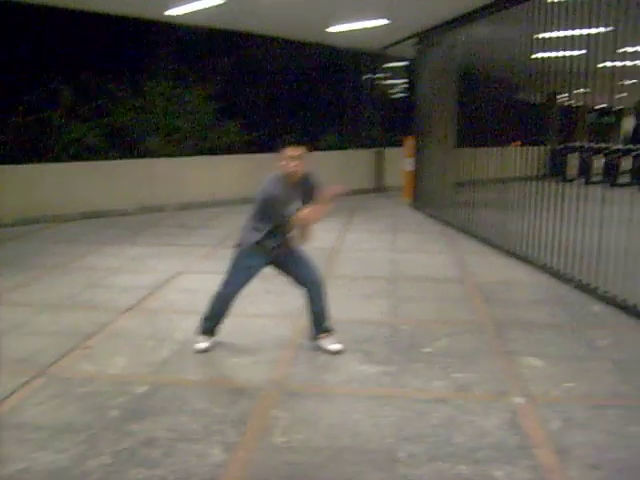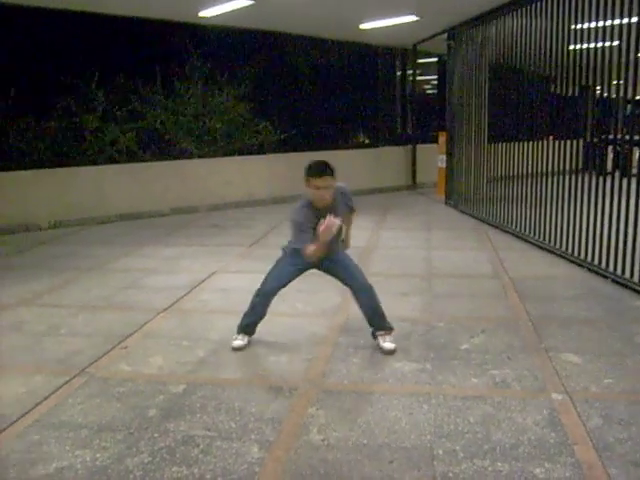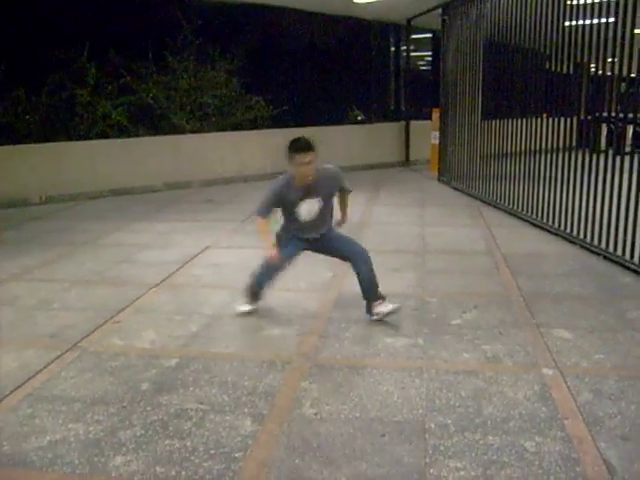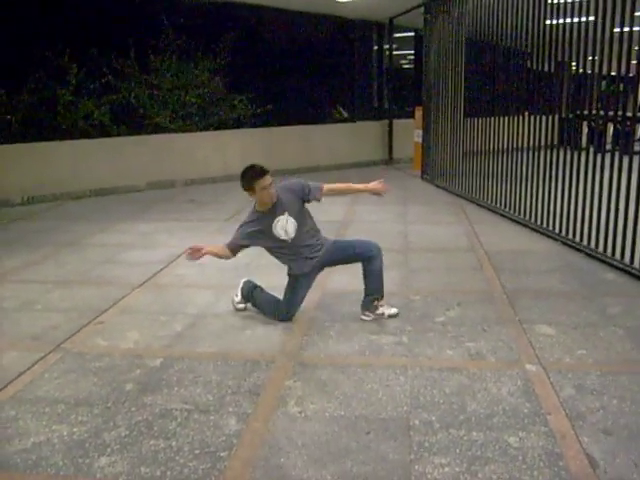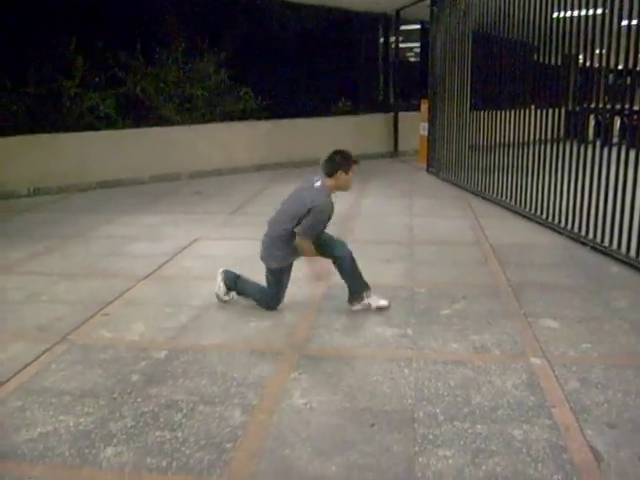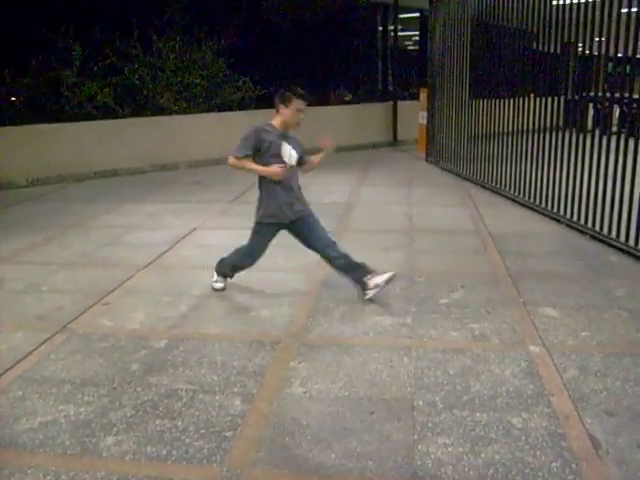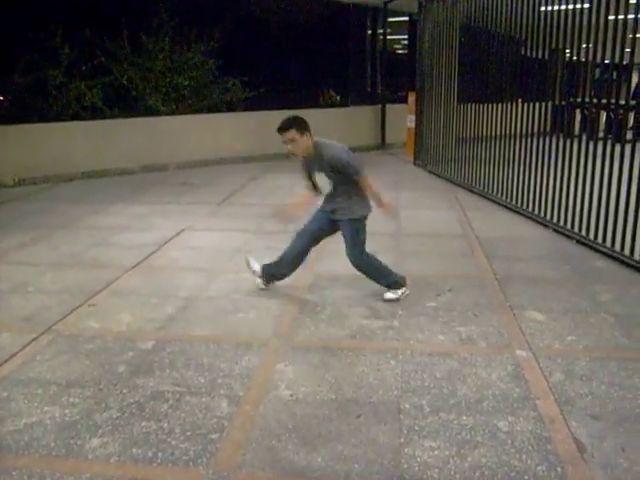
dt=0.7s
person 1, frame 1
left shoulder: (307, 179)
right shoulder: (273, 190)
left elbow: (314, 207)
right elbow: (298, 219)
left wrist: (301, 233)
right wrist: (325, 200)
left hip: (283, 245)
right hip: (255, 247)
left knee: (314, 282)
right knee: (227, 291)
left ankle: (321, 332)
right ankle: (206, 332)
person 1, frame 2
left shoulder: (342, 193)
right shoulder: (300, 215)
right elbow: (311, 254)
left wrist: (347, 236)
right wrist: (322, 240)
left hip: (333, 250)
right hip: (302, 254)
left knee: (362, 287)
right knee: (267, 289)
left ankle: (382, 331)
right ankle: (245, 331)
person 1, frame 3
left shoulder: (330, 174)
right shoulder: (281, 187)
left elbow: (343, 190)
right elbow: (262, 216)
left wrist: (344, 214)
right wrist: (270, 245)
left hip: (322, 233)
right hip: (293, 237)
left knee: (360, 254)
right knee: (270, 268)
left ankle: (375, 304)
right ankle: (252, 295)
person 1, frame 4
left shoulder: (289, 189)
right shoulder: (251, 225)
left elbow: (326, 190)
right elbow: (228, 251)
left wrist: (365, 188)
right wrist: (206, 250)
left hip: (323, 248)
right hip: (303, 264)
left knee: (372, 250)
right knee: (283, 315)
left ankle: (372, 306)
right ankle: (248, 290)
person 1, frame 5
left shoulder: (316, 183)
right shoulder: (322, 203)
right elbow: (301, 241)
left hip: (290, 231)
right hip: (279, 248)
left knee: (340, 250)
right knee: (271, 302)
left ankle: (359, 298)
right ankle: (229, 280)
person 1, frame 6
left shoulder: (291, 140)
right shoulder: (259, 133)
left elbow: (307, 165)
right elbow: (234, 160)
left wrist: (325, 153)
right wrist: (264, 170)
left hip: (297, 208)
right hip: (271, 211)
left knee: (327, 247)
right knee: (250, 255)
left ankle: (365, 281)
right ankle: (223, 270)
person 1, frame 7
left shoulder: (332, 153)
right shoulder: (306, 159)
left elbow: (361, 177)
right elbow: (312, 191)
left wrist: (379, 201)
right wrist: (293, 207)
left hip: (354, 205)
right hip: (334, 202)
left knee: (356, 256)
right knee: (303, 238)
left ankle: (397, 285)
right ankle: (270, 274)
